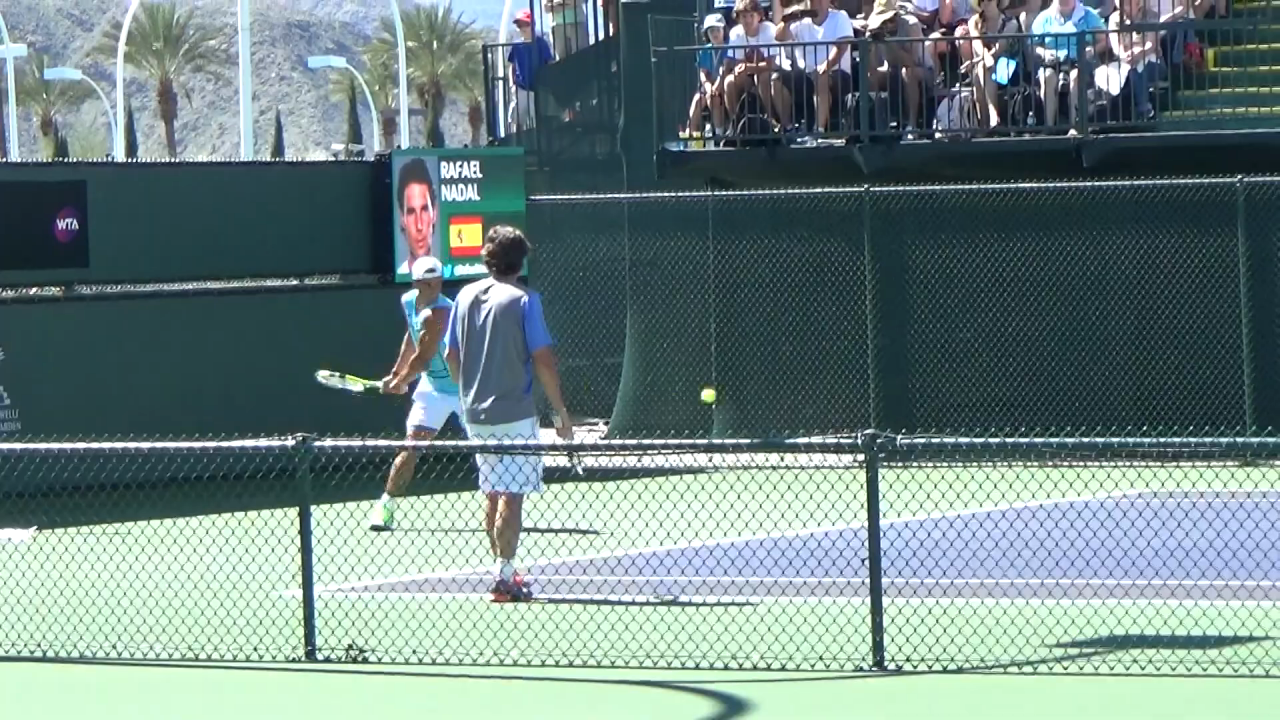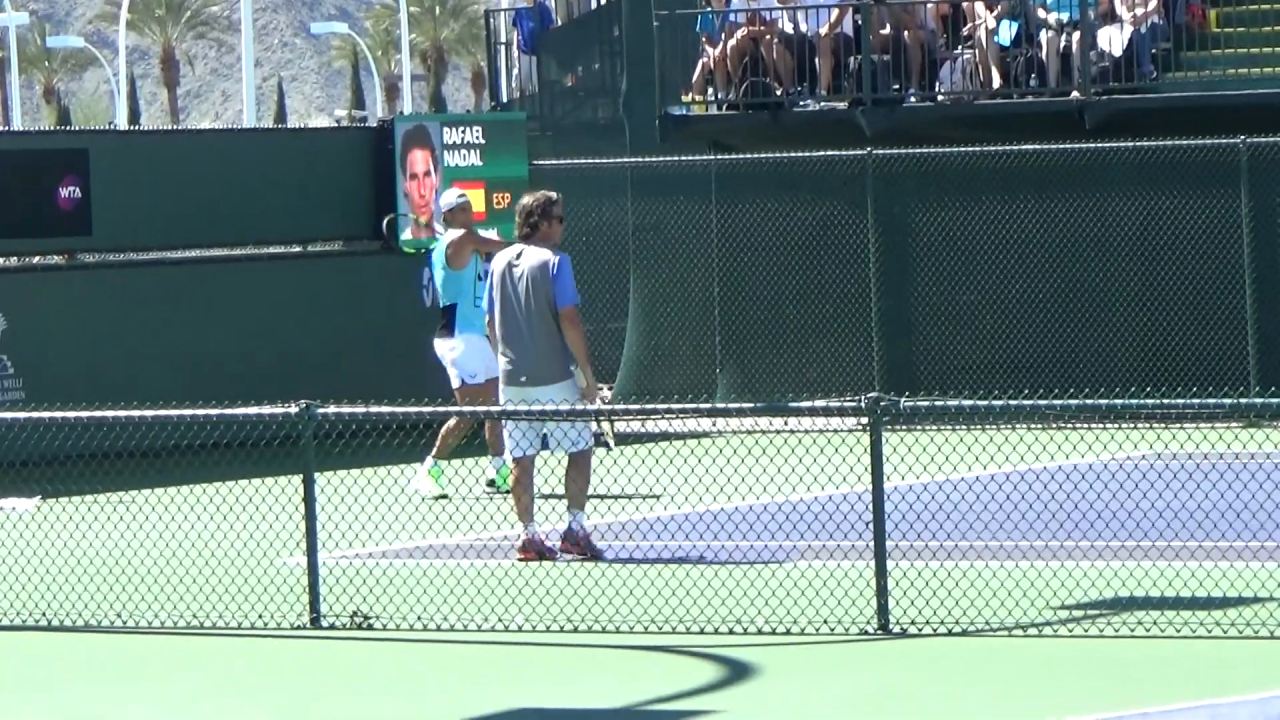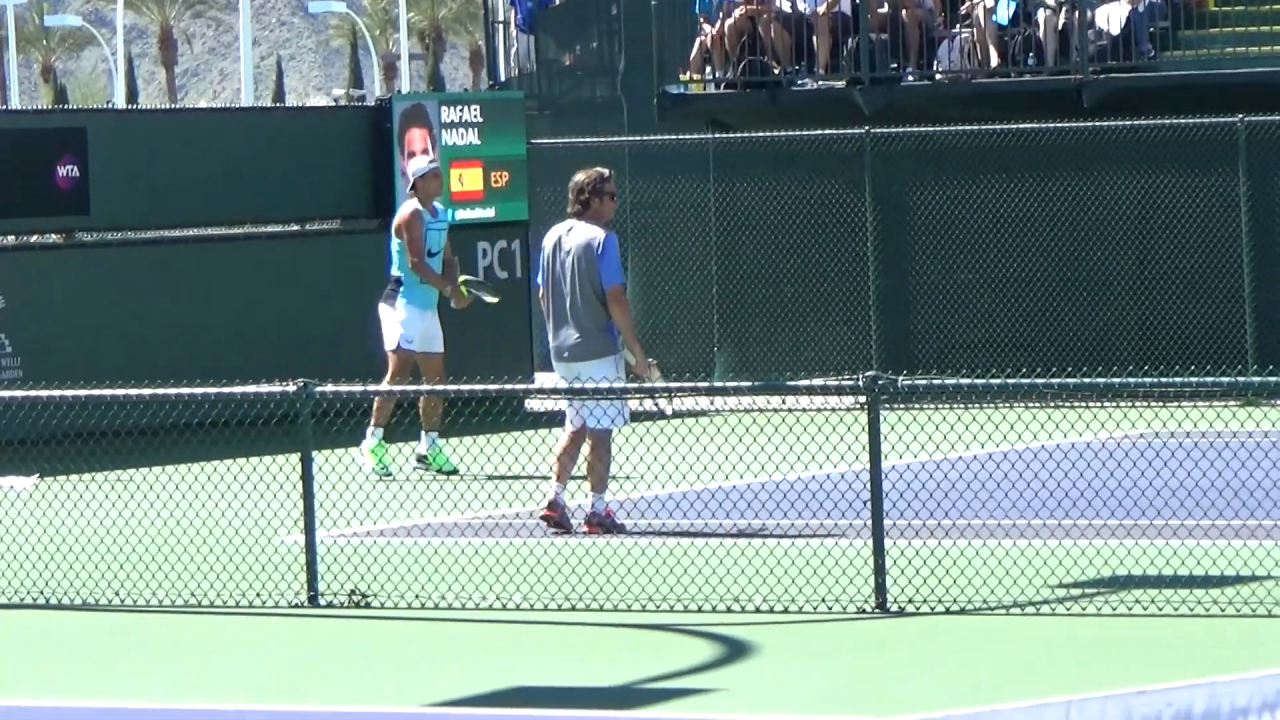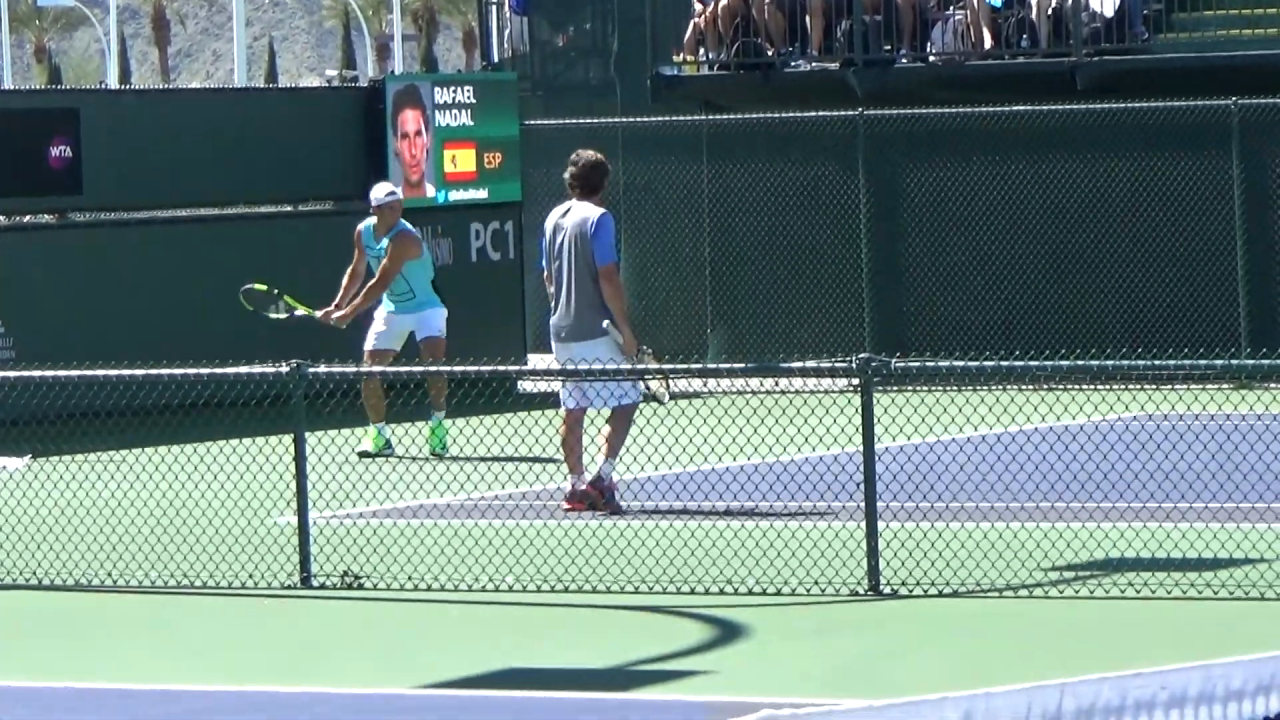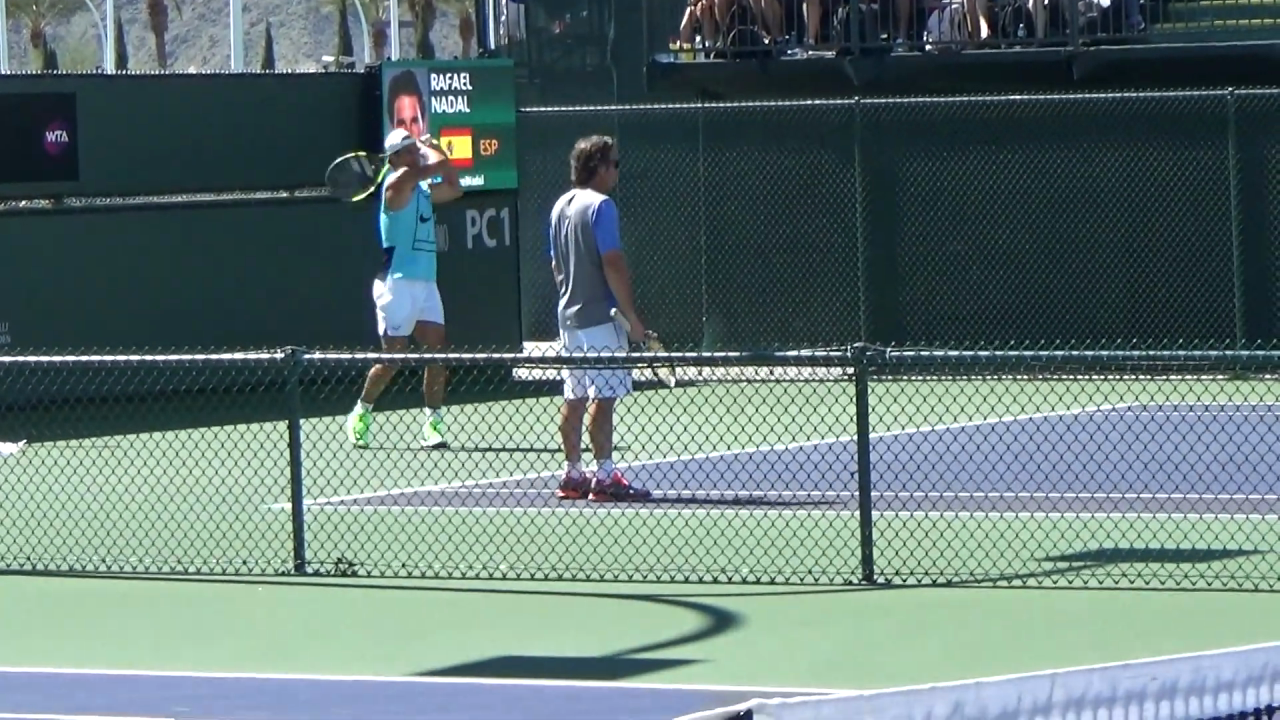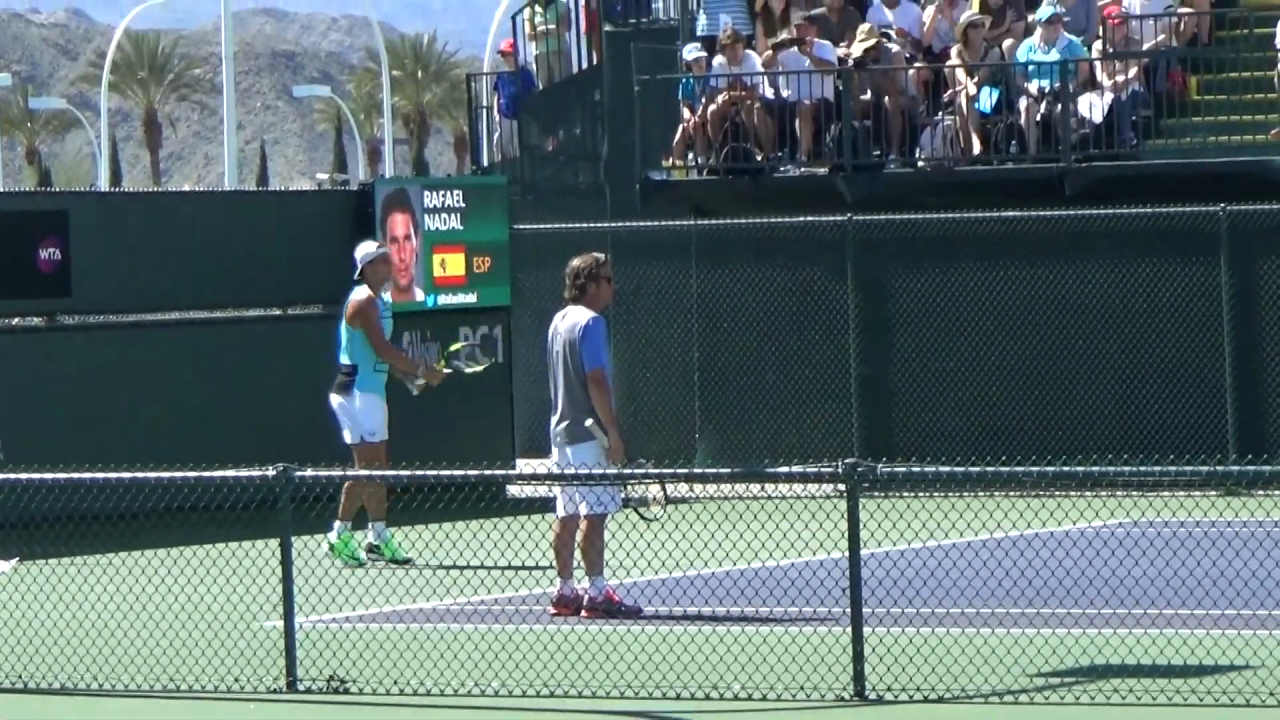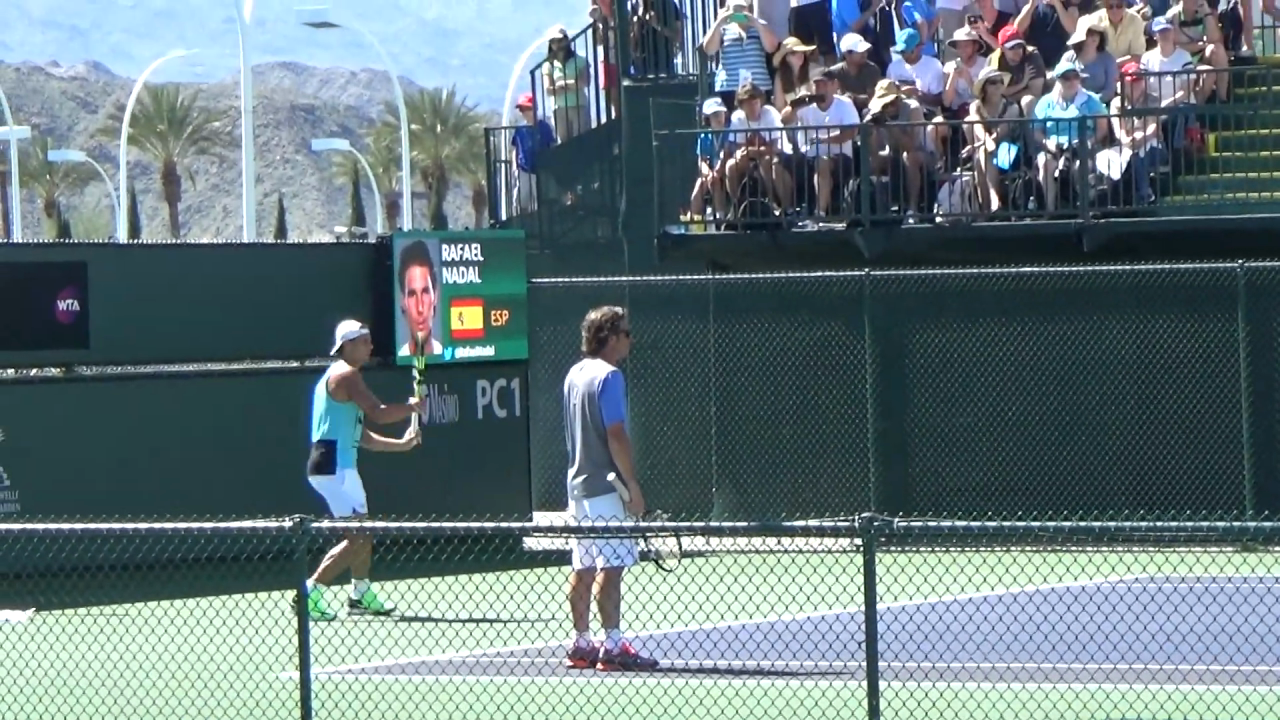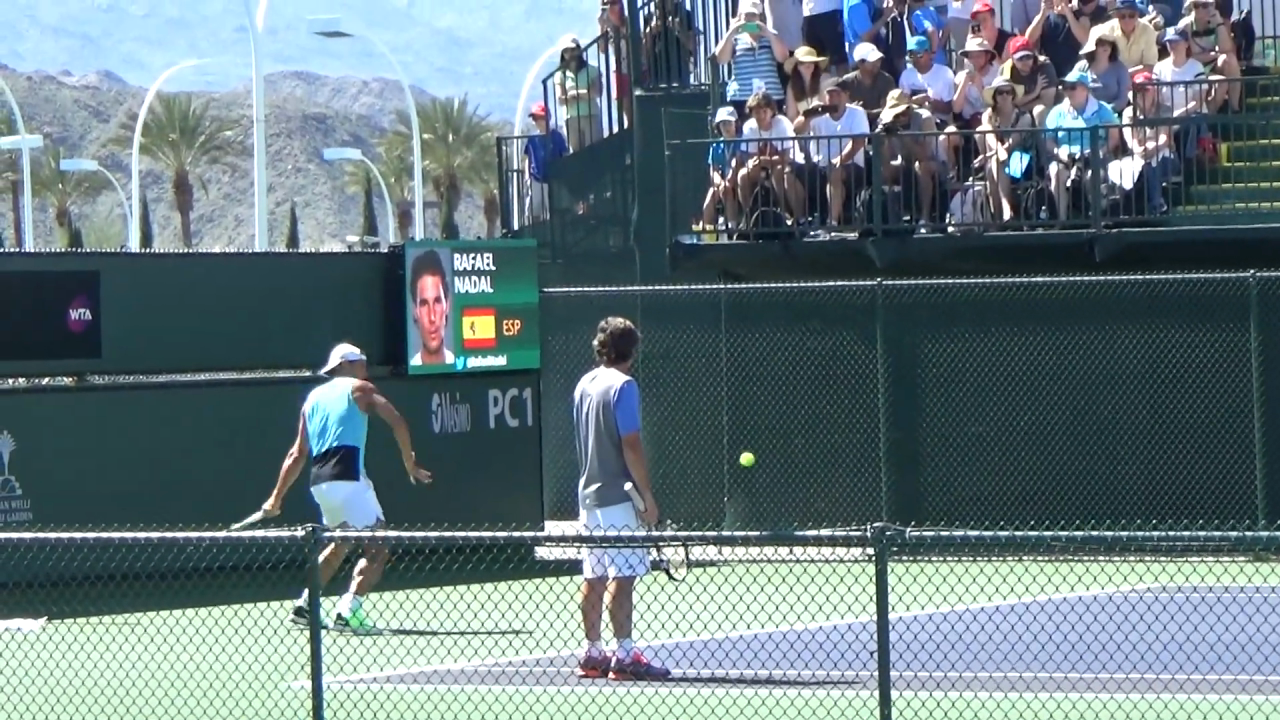
dt=0.7s
person 1, frame 1
left shoulder: (465, 296)
right shoulder: (523, 300)
left elbow: (452, 355)
right elbow: (542, 360)
right wrist: (561, 411)
left hip: (476, 415)
right hip: (514, 414)
left knee: (492, 494)
right knee: (510, 497)
left ankle: (504, 569)
right ankle: (505, 580)
person 1, frame 2
left shoulder: (499, 262)
right shoulder: (555, 261)
left elbow: (491, 322)
right elbow: (569, 320)
right wrist: (587, 371)
left hip: (512, 380)
right hip: (554, 379)
left knee: (522, 461)
right knee: (579, 450)
left ankle: (529, 537)
right ankle: (575, 529)
person 1, frame 3
left shoulder: (552, 237)
right shoulder: (602, 240)
left elbow: (543, 295)
right elbow: (616, 300)
right wrist: (636, 349)
left hip: (563, 350)
right hip: (597, 351)
left knee: (575, 428)
right knee: (600, 432)
left ankle: (555, 499)
right ankle: (597, 512)
person 1, frame 4
left shoulder: (554, 218)
right shoulder: (598, 218)
right elbow: (608, 278)
right wrist: (626, 328)
left hip: (562, 331)
right hip: (596, 332)
left knee: (573, 410)
right knee: (625, 402)
left ankle: (577, 487)
right ankle: (603, 476)
person 1, frame 5
left shoulder: (561, 206)
right shoulder: (601, 205)
right elbow: (612, 264)
right wrist: (632, 314)
left hip: (570, 316)
right hip: (600, 317)
left knee: (574, 397)
right knee: (603, 397)
left ankle: (573, 476)
right ankle: (605, 478)
person 1, frame 6
left shoulder: (559, 321)
right shoulder: (590, 322)
right elbow: (596, 383)
right wrist: (613, 433)
left hip: (563, 431)
right hip: (588, 435)
left knee: (567, 515)
right knee: (594, 514)
left ankle: (565, 593)
right ankle: (597, 595)
person 1, frame 7
left shoulder: (574, 374)
right shoulder: (609, 376)
right elbow: (616, 436)
right wrist: (633, 485)
left hip: (579, 483)
right hip: (605, 487)
left knee: (583, 567)
right knee: (611, 567)
left ankle: (582, 645)
right ankle: (613, 648)
person 1, frame 8
left shoulder: (584, 384)
right shoulder: (623, 385)
right elbow: (631, 445)
right wrist: (647, 495)
left hip: (590, 492)
right hip: (618, 496)
left knee: (594, 577)
right knee: (623, 577)
left ankle: (593, 654)
right ankle: (625, 657)
person 2, frame 1
left shoulder: (442, 313)
right shoulder: (407, 302)
left elbow: (422, 358)
left wrist: (399, 380)
right wrist: (396, 373)
left hip: (463, 389)
right hip: (431, 388)
right knee: (413, 450)
right ankle: (385, 505)
person 2, frame 2
left shoulder: (455, 245)
right shoulder: (461, 239)
left elbow: (483, 272)
right elbow: (501, 248)
left wrist: (486, 258)
right wrist: (489, 251)
left hip: (469, 337)
right hip: (459, 338)
left knee: (494, 404)
left ankle: (499, 472)
right ankle: (429, 469)
person 2, frame 3
left shoulder: (441, 213)
right shoulder: (411, 214)
left elbow: (447, 259)
right elbow: (416, 263)
left wrist: (456, 288)
right wrist: (448, 288)
left hip: (427, 307)
right hip: (403, 304)
left knee: (435, 378)
right knee: (398, 374)
left ankle: (428, 450)
right ankle: (373, 443)
person 2, frame 4
left shoulder: (404, 238)
right shoulder: (363, 231)
left elbow: (379, 285)
right elbow: (356, 270)
left wrist: (348, 314)
right wrist: (337, 305)
left hip: (426, 307)
right hip: (391, 310)
left knee: (434, 361)
right knee: (369, 374)
left ankle: (437, 424)
right ankle: (379, 435)
person 2, frame 5
left shoulder: (421, 186)
right shoulder: (400, 180)
left elbow: (454, 189)
right elbow: (437, 165)
left wrist: (432, 148)
right wrist: (431, 153)
left hip: (425, 283)
right hip: (398, 282)
left knee: (437, 353)
right knee: (392, 357)
left ankle: (432, 424)
right ankle: (360, 415)
person 2, frame 6
left shoulder: (380, 300)
right shoulder: (363, 300)
right elbow: (381, 350)
left wrist: (412, 376)
right wrist: (422, 371)
left hip: (373, 393)
right hip: (356, 393)
left knee: (379, 467)
right knee: (367, 466)
left ankle: (378, 539)
right ankle: (340, 535)
person 2, frame 7
left shoulder: (344, 377)
right shoulder: (345, 376)
left elbow: (359, 435)
right elbow: (379, 414)
left wrist: (401, 444)
right wrist: (412, 407)
left hip: (334, 468)
right hip: (331, 469)
left knee: (360, 532)
right knee: (358, 536)
left ankle: (361, 594)
right ankle: (310, 592)
person 2, frame 8
left shoulder: (313, 398)
right shoulder: (361, 389)
left elbow: (296, 455)
right elbow: (397, 423)
left wrist: (276, 497)
right wrist: (411, 463)
left hip: (320, 482)
right hip: (346, 479)
left knee: (341, 543)
right knee: (376, 548)
left ankle: (306, 603)
right ankle: (349, 609)
